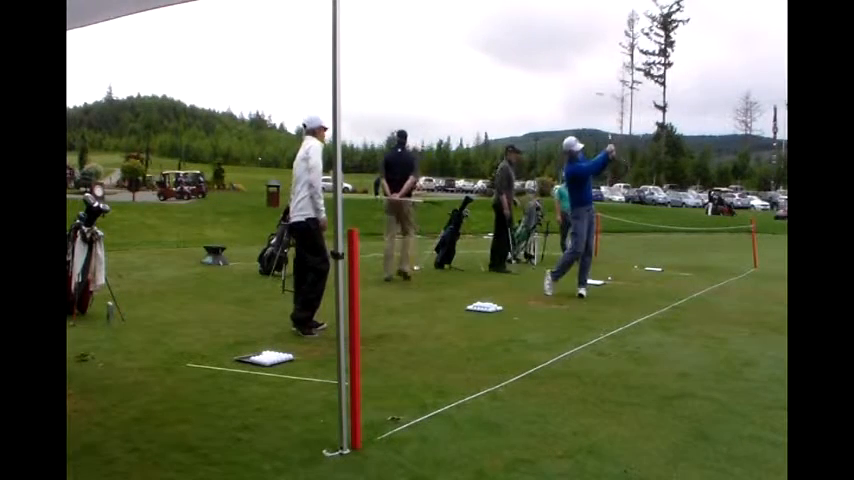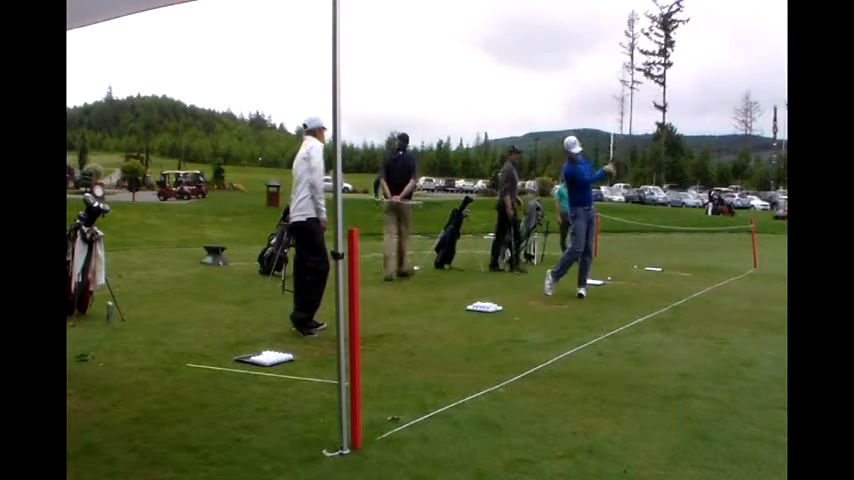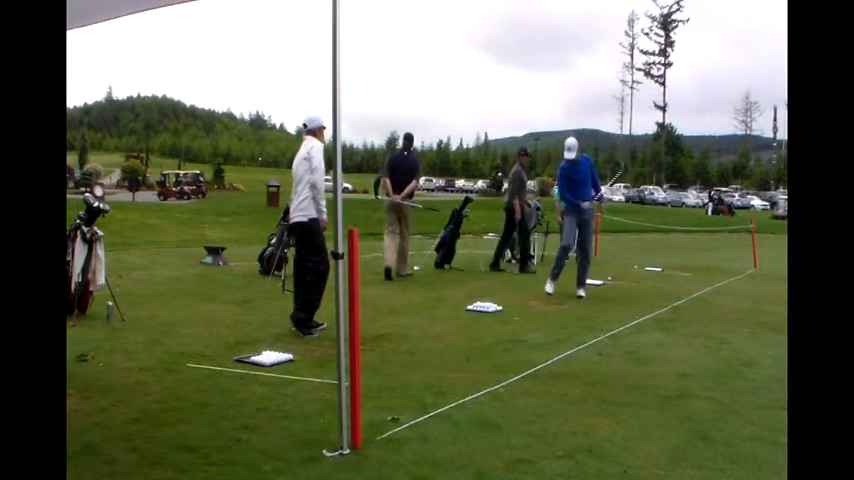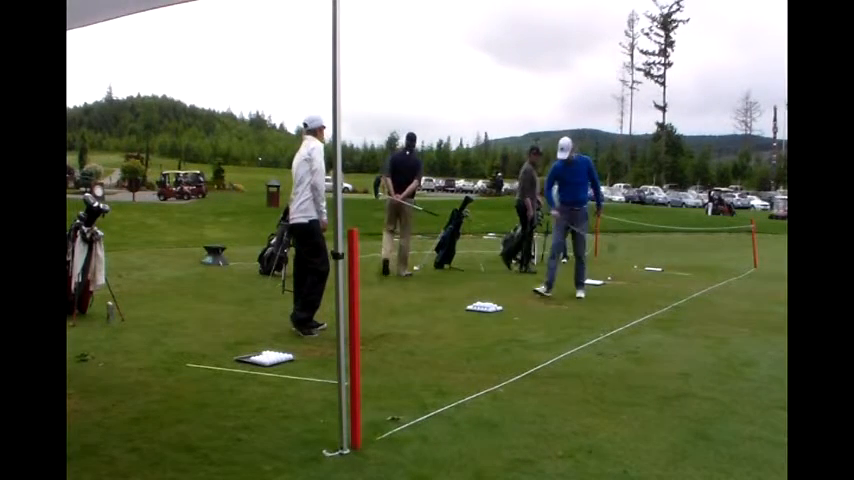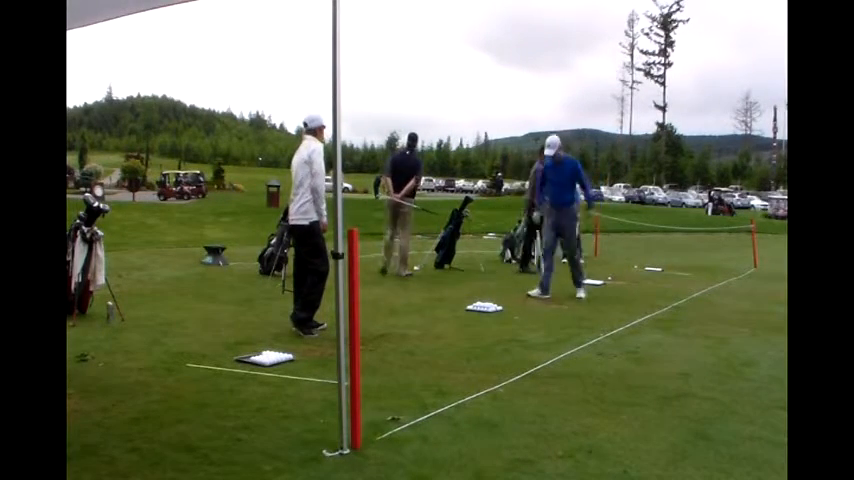
dt=0.2s
person 1, frame 1
left shoulder: (304, 149)
right shoulder: (314, 146)
right elbow: (314, 182)
right wrist: (321, 213)
left hip: (297, 216)
right hip: (308, 216)
left knee: (304, 267)
right knee: (318, 266)
left ankle: (302, 317)
right ankle: (302, 318)
person 1, frame 2
left shoulder: (302, 150)
right shoulder: (315, 146)
right elbow: (316, 181)
right wrist: (322, 214)
left hip: (297, 216)
right hip: (308, 216)
left knee: (304, 267)
right knee: (318, 267)
left ankle: (302, 318)
right ankle: (302, 318)
person 1, frame 3
left shoulder: (302, 150)
right shoulder: (315, 146)
left elbow: (303, 184)
right elbow: (316, 181)
right wrist: (323, 214)
left hip: (297, 217)
right hip: (309, 216)
left knee: (304, 267)
right knee: (319, 267)
left ankle: (302, 318)
right ankle: (302, 318)
person 1, frame 4
left shoulder: (301, 151)
right shoulder: (316, 147)
left elbow: (303, 184)
right elbow: (317, 183)
right wrist: (323, 215)
left hip: (297, 217)
right hip: (309, 217)
left knee: (304, 268)
right knee: (319, 267)
left ankle: (302, 318)
right ankle: (302, 318)
person 1, frame 5
left shoulder: (299, 151)
right shoulder: (315, 148)
left elbow: (302, 185)
right elbow: (317, 185)
right wrist: (323, 216)
left hip: (296, 218)
right hip: (308, 218)
left knee: (303, 268)
right knee: (318, 268)
left ankle: (302, 317)
right ankle: (302, 318)
person 2, frame 1
left shoulder: (580, 158)
right shoulder: (572, 169)
left elbow: (595, 170)
right elbow: (592, 168)
left wrist: (608, 157)
right wrist: (606, 152)
left hip: (589, 209)
right hip: (579, 211)
left knee: (588, 250)
right knee: (577, 249)
left ankle: (582, 285)
right ankle: (553, 275)
person 2, frame 2
left shoulder: (581, 159)
right shoulder: (569, 169)
left elbow: (592, 175)
right elbow: (586, 180)
left wrist: (606, 170)
right wrist: (604, 171)
left hip: (589, 209)
right hip: (578, 211)
left knee: (588, 250)
right knee: (576, 248)
left ankle: (581, 285)
right ankle: (553, 274)
person 2, frame 3
left shoulder: (587, 160)
right shoulder: (564, 168)
left elbow: (594, 180)
right elbow: (562, 193)
right wrist: (579, 204)
left hip: (588, 210)
right hip: (571, 210)
left knee: (585, 250)
right knee: (566, 245)
left ankle: (581, 286)
right ankle: (552, 278)
person 2, frame 4
left shoulder: (585, 162)
right shoulder: (557, 167)
left elbow: (595, 183)
right elbow: (547, 189)
left wrist: (599, 204)
right wrist: (553, 208)
left hip: (581, 211)
right hip: (563, 211)
left knee: (580, 252)
right knee: (556, 248)
left ankle: (580, 287)
right ankle: (547, 286)
person 2, frame 5
left shoulder: (573, 163)
right shoulder: (546, 165)
left elbow: (584, 185)
right elbow: (540, 188)
left wrist: (590, 205)
right wrist: (538, 208)
left hip: (568, 211)
right hip: (551, 212)
left knee: (572, 251)
right knee: (547, 249)
left ankle: (579, 286)
right ankle: (543, 289)
person 3, frame 1
left shoulder: (387, 157)
right shoulder: (411, 157)
left elbow: (382, 179)
right elbow: (412, 179)
left wrist: (389, 194)
right wrist: (400, 194)
left hip: (389, 199)
right hip: (405, 199)
left knee: (389, 235)
right knee: (408, 232)
left ankle: (388, 273)
right ankle: (403, 268)
person 3, frame 2
left shoulder: (388, 159)
right shoulder: (411, 160)
left elbow: (382, 180)
right elbow: (413, 182)
left wrist: (390, 196)
right wrist: (400, 197)
left hip: (390, 201)
right hip: (404, 201)
left knee: (389, 235)
right knee: (403, 235)
left ankle: (389, 272)
right ankle: (402, 268)
person 3, frame 3
left shoulder: (393, 158)
right shoulder: (415, 161)
left elbow: (385, 178)
right elbow: (415, 182)
left wrist: (392, 195)
right wrist: (401, 196)
left hip: (391, 200)
right hip: (406, 201)
left knee: (390, 233)
right knee: (404, 235)
left ankle: (389, 264)
right ankle: (402, 269)
person 3, frame 4
left shoulder: (394, 157)
right shoulder: (417, 161)
left elbow: (386, 177)
right elbow: (416, 182)
left wrist: (393, 194)
right wrist: (403, 196)
left hip: (392, 199)
right hip: (407, 200)
left knee: (388, 229)
right knee: (405, 235)
left ankle: (385, 257)
right ankle: (402, 269)
person 3, frame 5
left shoulder: (395, 157)
right shoulder: (417, 161)
left elbow: (387, 176)
right elbow: (414, 181)
left wrist: (392, 193)
right wrist: (401, 195)
left hip: (392, 198)
right hip: (407, 199)
left knee: (391, 231)
right knee: (404, 234)
left ankle: (385, 263)
right ankle: (402, 269)
person 4, frame 1
left shoulder: (509, 167)
right shoulder: (504, 167)
right elbow: (500, 189)
left wrist: (513, 198)
right wrist: (505, 207)
left hip: (505, 205)
right hip: (502, 205)
left knee: (500, 235)
right knee: (501, 235)
left ankle: (497, 264)
right ankle: (496, 264)
person 4, frame 2
left shoulder: (511, 168)
right shoulder: (508, 168)
right elbow: (504, 191)
left wrist: (516, 198)
right wrist: (509, 208)
left hip: (509, 206)
right hip: (506, 206)
left knee: (508, 235)
right knee: (502, 235)
person 4, frame 3
left shoulder: (521, 170)
right shoulder: (517, 171)
right elbow: (513, 194)
left wrist: (525, 203)
right wrist: (517, 211)
left hip: (518, 208)
right hip: (514, 208)
right knee: (515, 236)
person 4, frame 4
left shoulder: (531, 169)
right shoulder: (528, 170)
right elbow: (524, 192)
right wrist: (529, 208)
left hip: (528, 206)
right hip: (525, 206)
left knee: (527, 234)
right knee: (527, 234)
person 4, frame 5
left shoulder: (540, 168)
right shoulder: (538, 169)
right elbow: (534, 191)
left hip: (536, 206)
right hip: (536, 206)
left knee: (531, 235)
